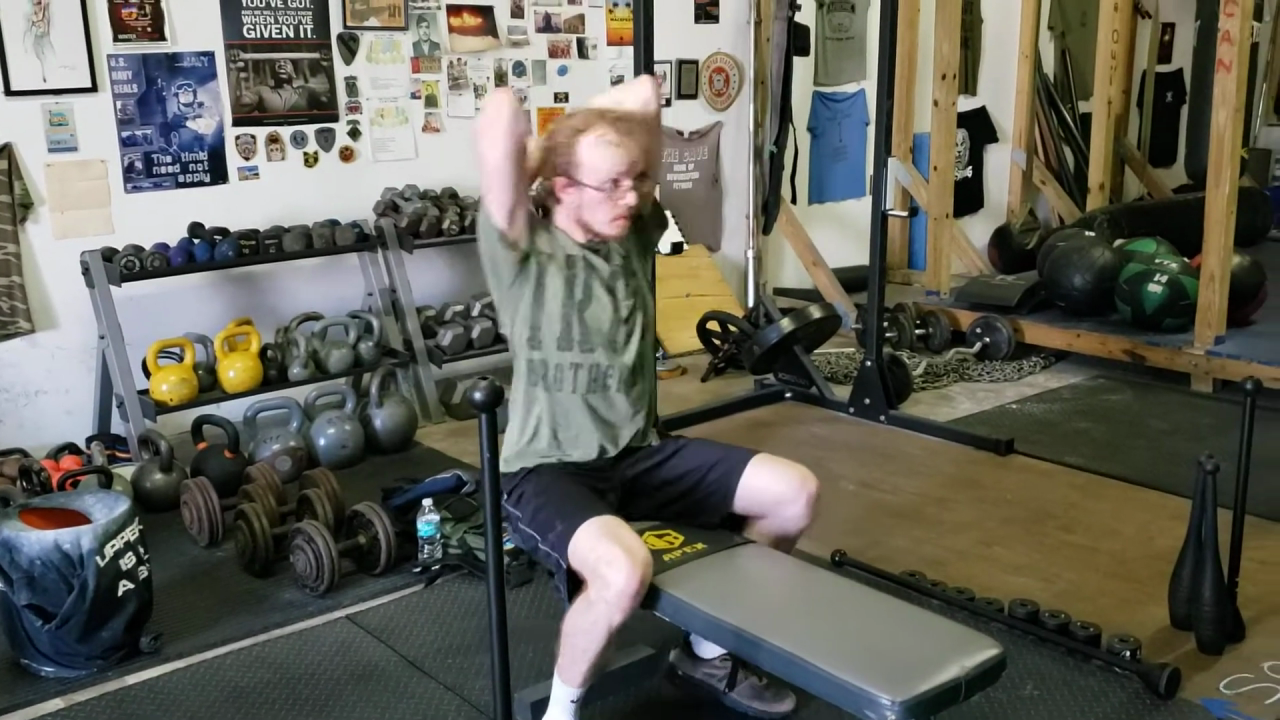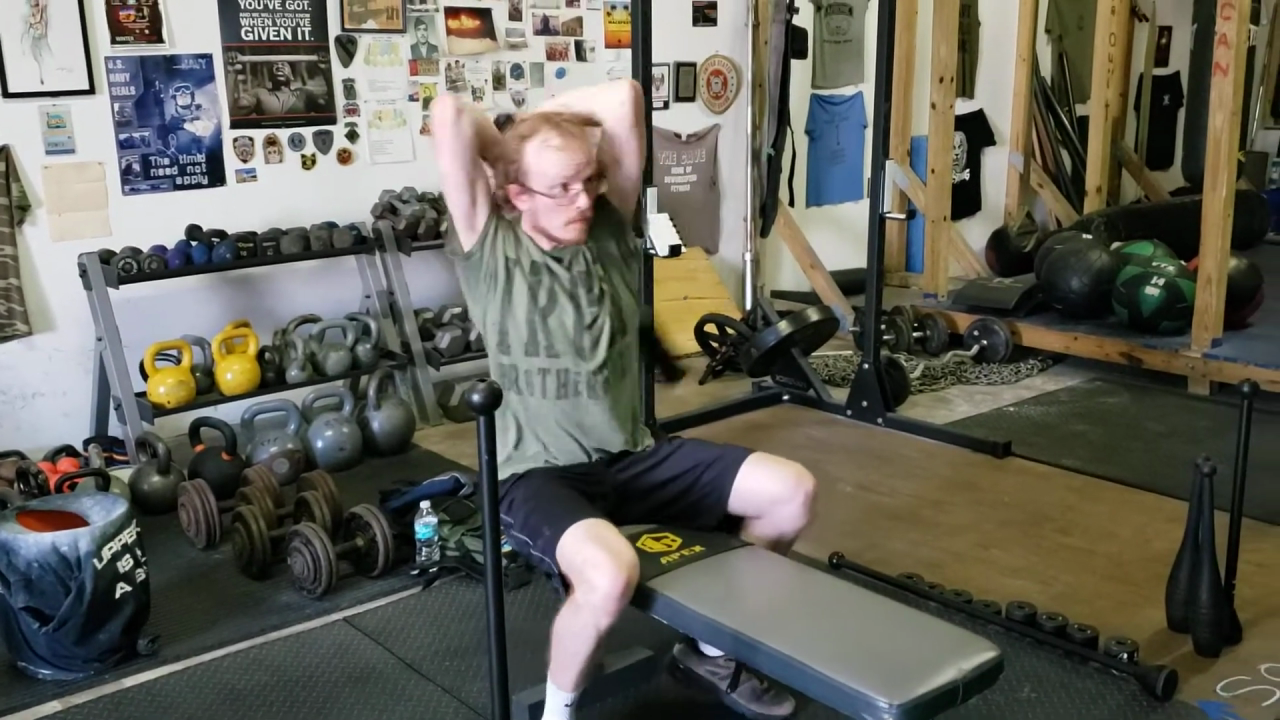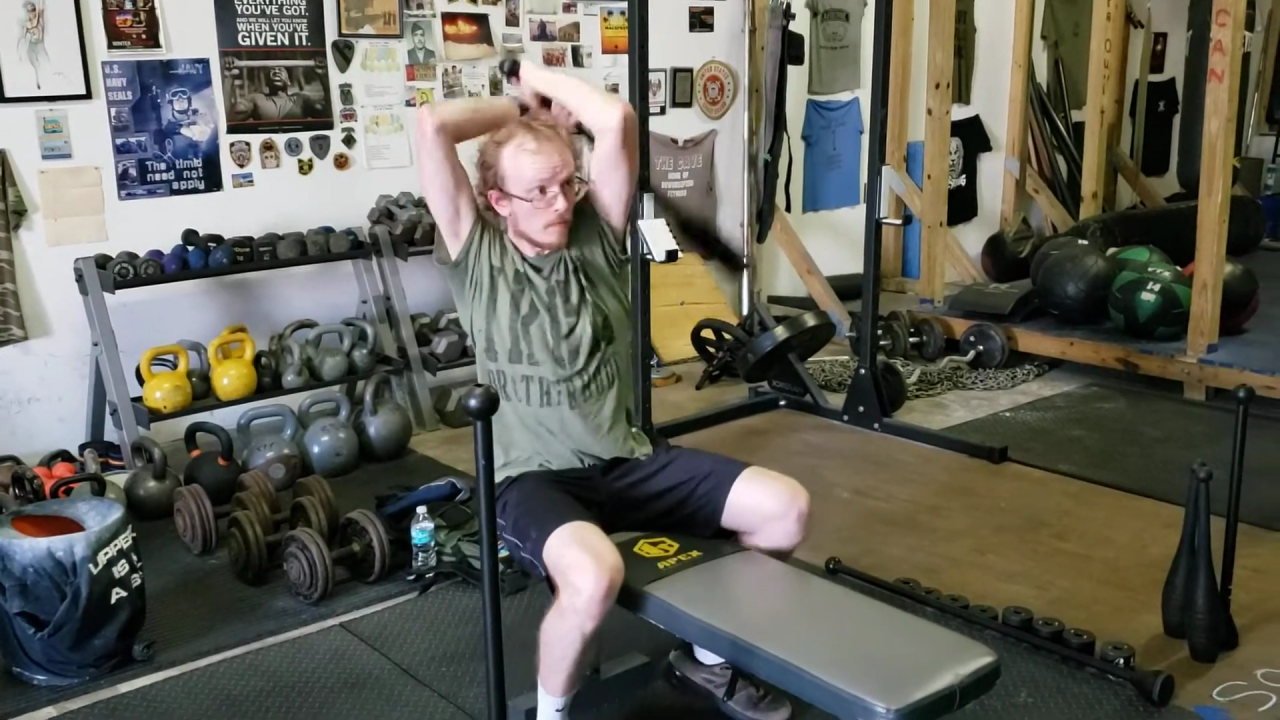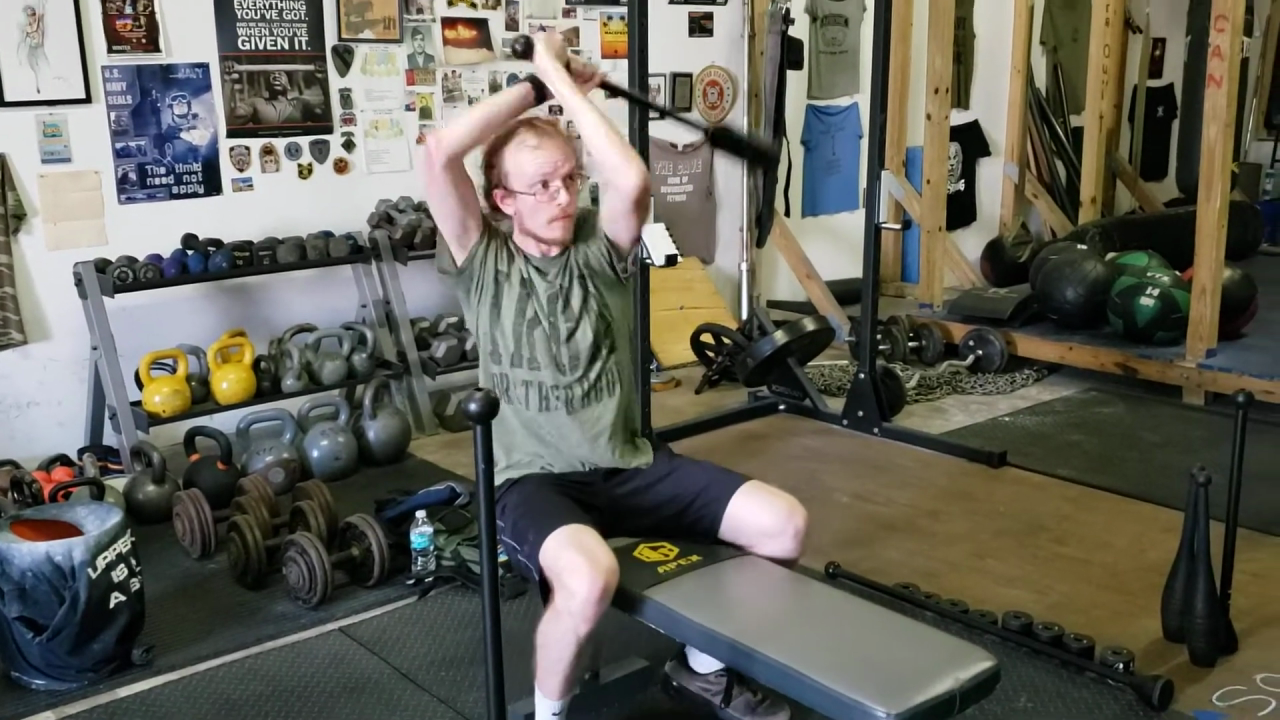
dt=0.1s
person 1, frame 1
left shoulder: (629, 227)
right shoulder: (520, 241)
left elbow: (643, 95)
right elbow: (500, 107)
right wrist: (528, 168)
left hip: (638, 454)
right hip: (548, 469)
left knee: (794, 493)
right knee: (623, 572)
left ankle: (708, 650)
person 1, frame 2
left shoulder: (608, 230)
right shoulder: (487, 248)
left elbow: (624, 102)
right elbow: (449, 115)
left wrist: (559, 111)
right wrist: (519, 137)
left hip: (633, 455)
right hip: (539, 474)
left knee: (791, 491)
right knee: (610, 575)
left ankle: (713, 647)
person 1, frame 3
left shoulder: (598, 236)
right shoulder: (475, 252)
left elbow: (617, 122)
right elbow: (429, 126)
left wrist: (547, 80)
right wrist: (518, 104)
left hip: (630, 461)
right hip: (536, 476)
left knee: (786, 510)
right knee: (592, 576)
left ankle: (708, 656)
person 1, frame 4
left shoulder: (600, 242)
right shoulder: (481, 256)
left elbow: (631, 184)
right elbow: (437, 152)
left wrist: (569, 89)
right wrist: (532, 89)
left hip: (633, 465)
right hip: (536, 481)
left knee: (785, 527)
right knee: (588, 580)
left ankle: (705, 664)
